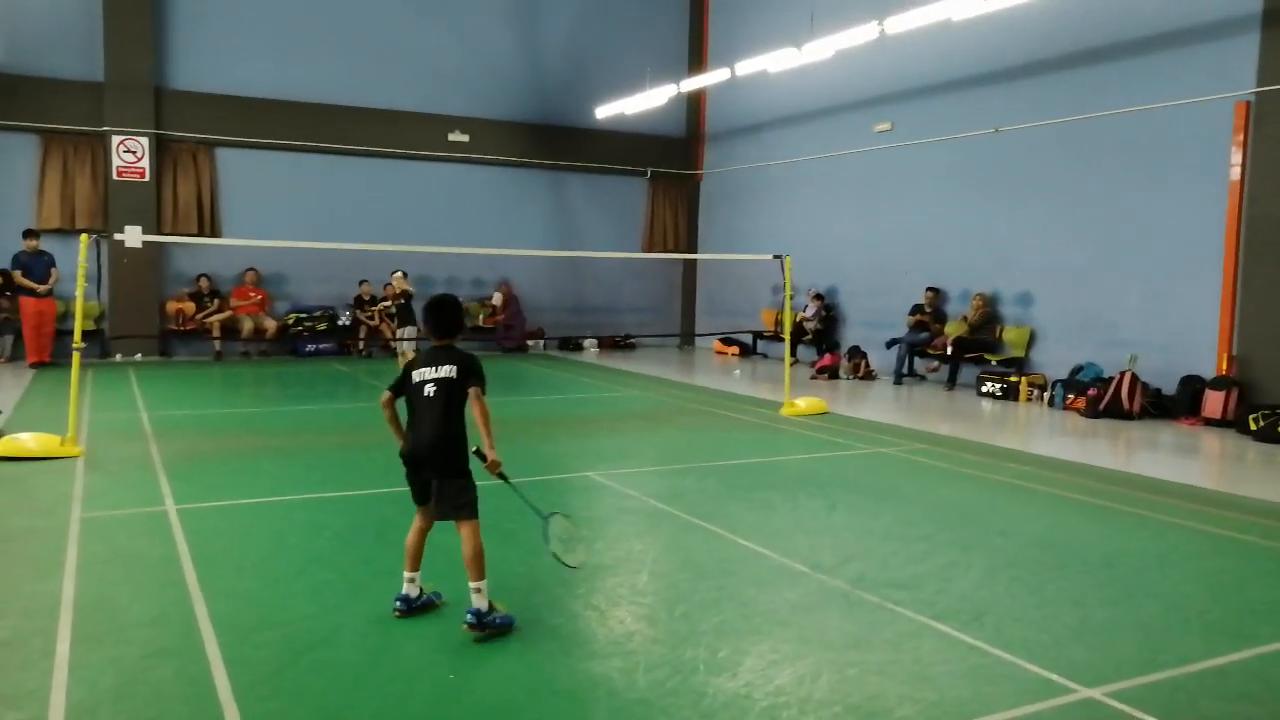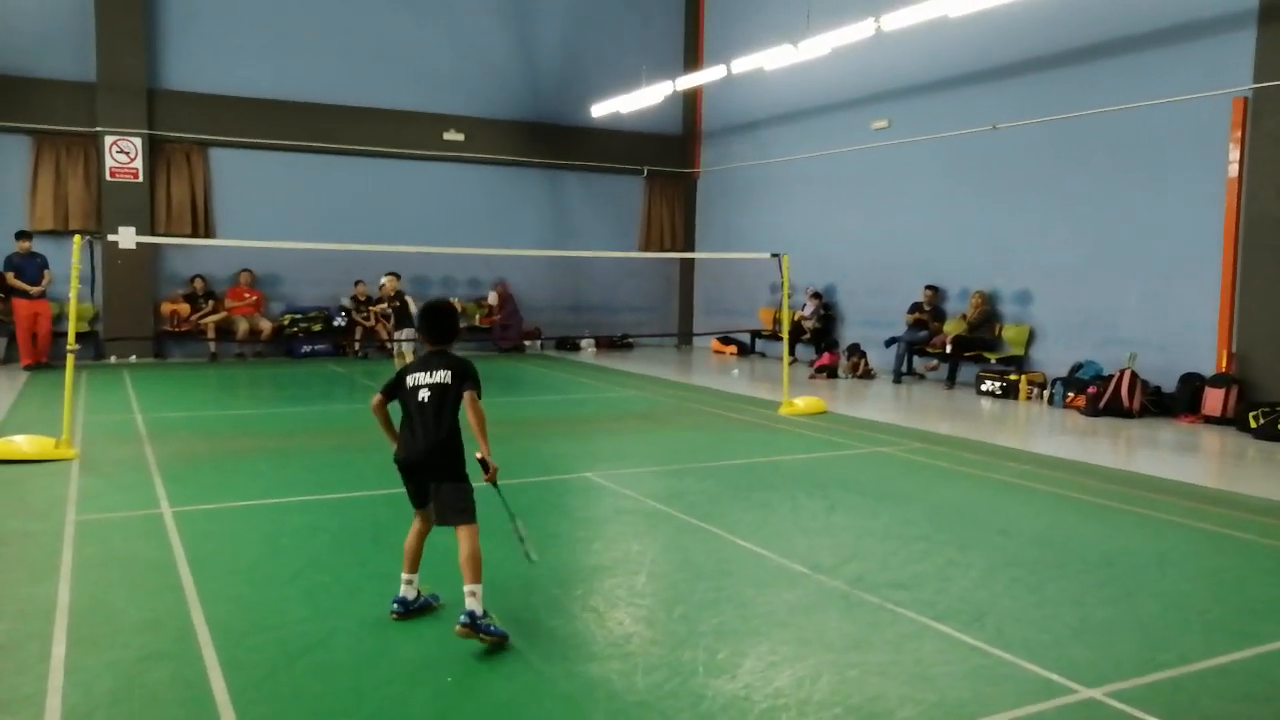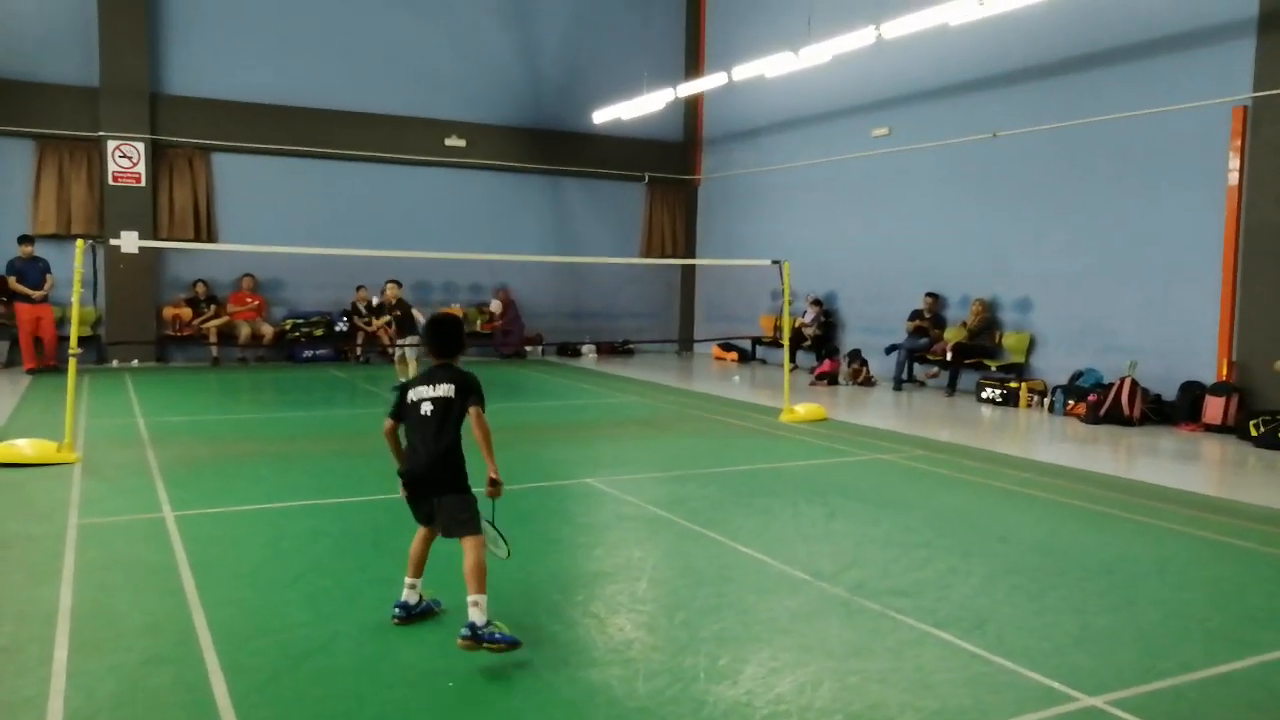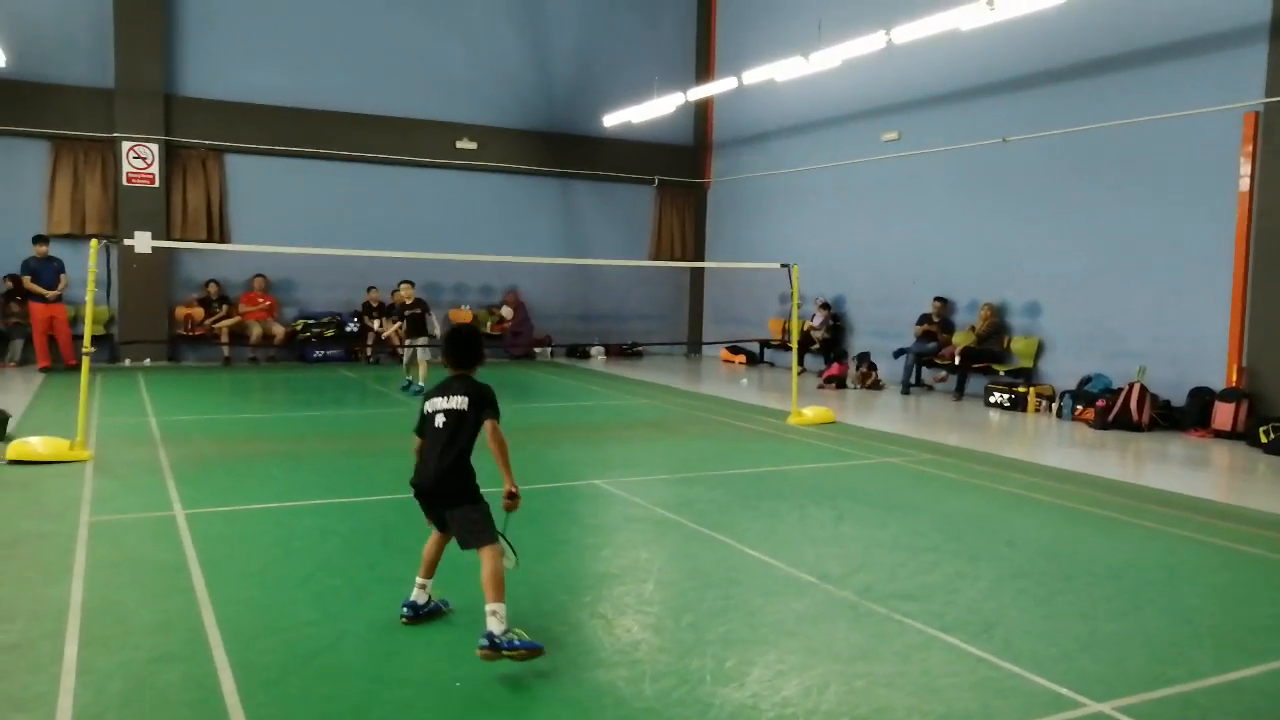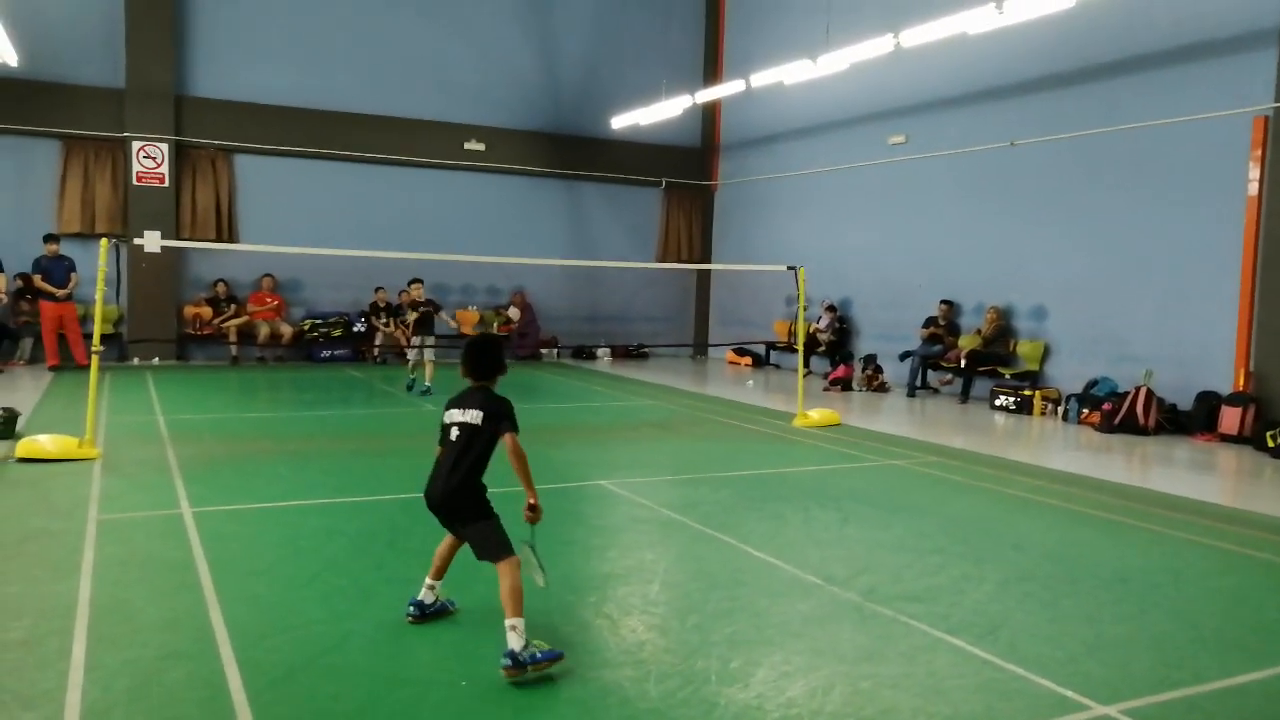
dt=0.1s
person 1, frame 1
left shoulder: (414, 364)
right shoulder: (466, 361)
left elbow: (386, 402)
right elbow: (476, 400)
left wrist: (403, 441)
right wrist: (489, 448)
left hip: (415, 453)
right hip: (449, 453)
left knee: (424, 517)
right knee: (468, 525)
left ankle: (409, 594)
right ankle: (480, 609)
person 1, frame 2
left shoulder: (408, 370)
right shoulder: (461, 366)
left elbow: (377, 405)
right elbow: (472, 405)
left wrist: (398, 443)
right wrist: (485, 452)
left hip: (410, 458)
right hip: (444, 459)
left knee: (424, 517)
right knee: (467, 530)
left ankle: (407, 596)
right ankle: (474, 613)
person 1, frame 3
left shoulder: (413, 384)
right shoulder: (464, 381)
left elbow: (389, 428)
right elbow: (476, 419)
right wrist: (492, 469)
left hip: (413, 471)
right hip: (446, 471)
left knee: (428, 527)
right knee: (472, 541)
left ankle: (409, 601)
right ankle: (477, 624)
person 1, frame 4
left shoulder: (433, 393)
right shoulder: (480, 392)
right elbow: (492, 433)
right wrist: (510, 483)
left hip: (423, 481)
right hip: (456, 482)
left knee: (442, 530)
right knee: (491, 550)
left ankle: (418, 601)
right ankle: (496, 635)
person 1, frame 5
left shoulder: (452, 403)
right shoulder: (497, 405)
right elbow: (512, 446)
right wrist: (531, 495)
left hip: (435, 492)
right hip: (465, 495)
left knee: (456, 534)
right knee: (508, 563)
left ankle: (424, 601)
right ankle: (517, 650)
